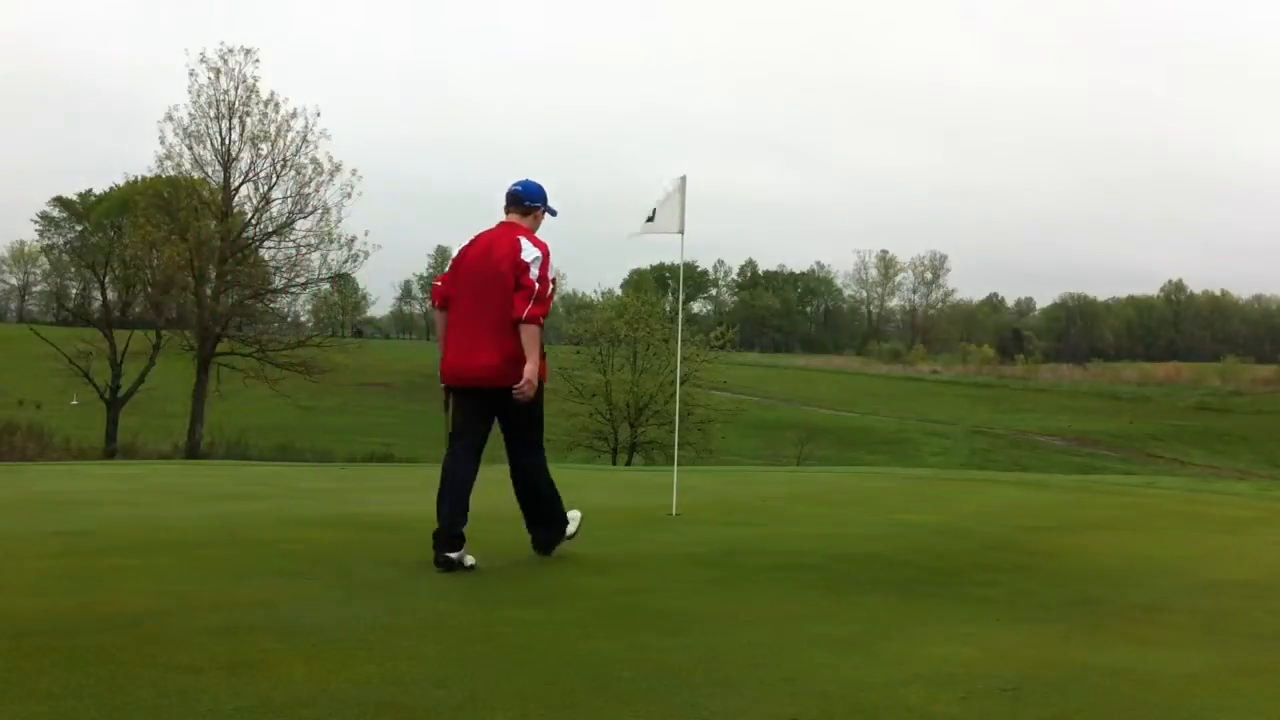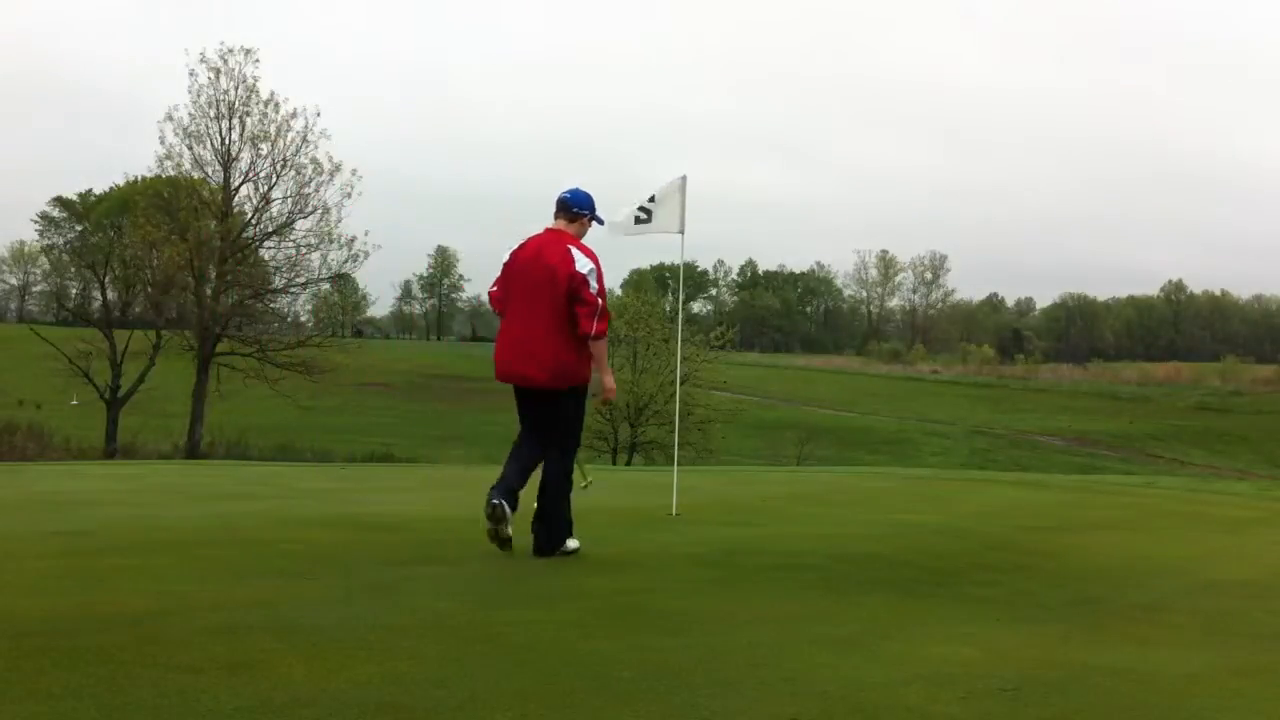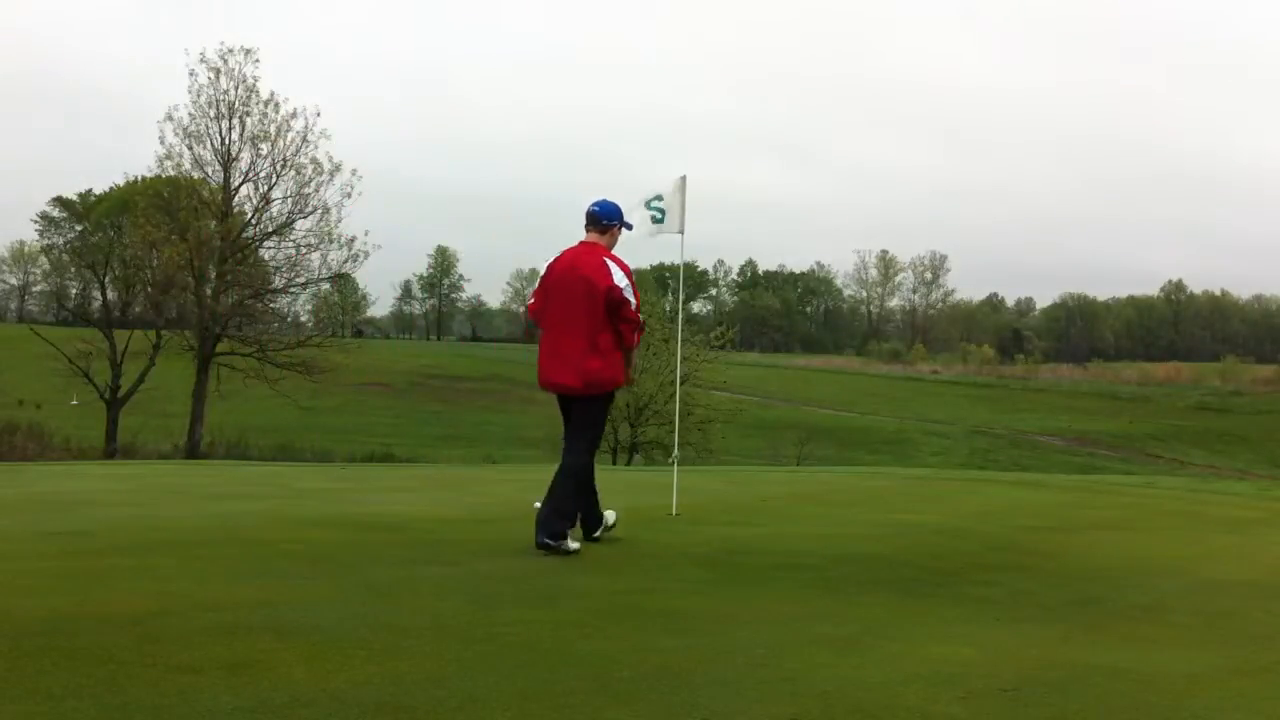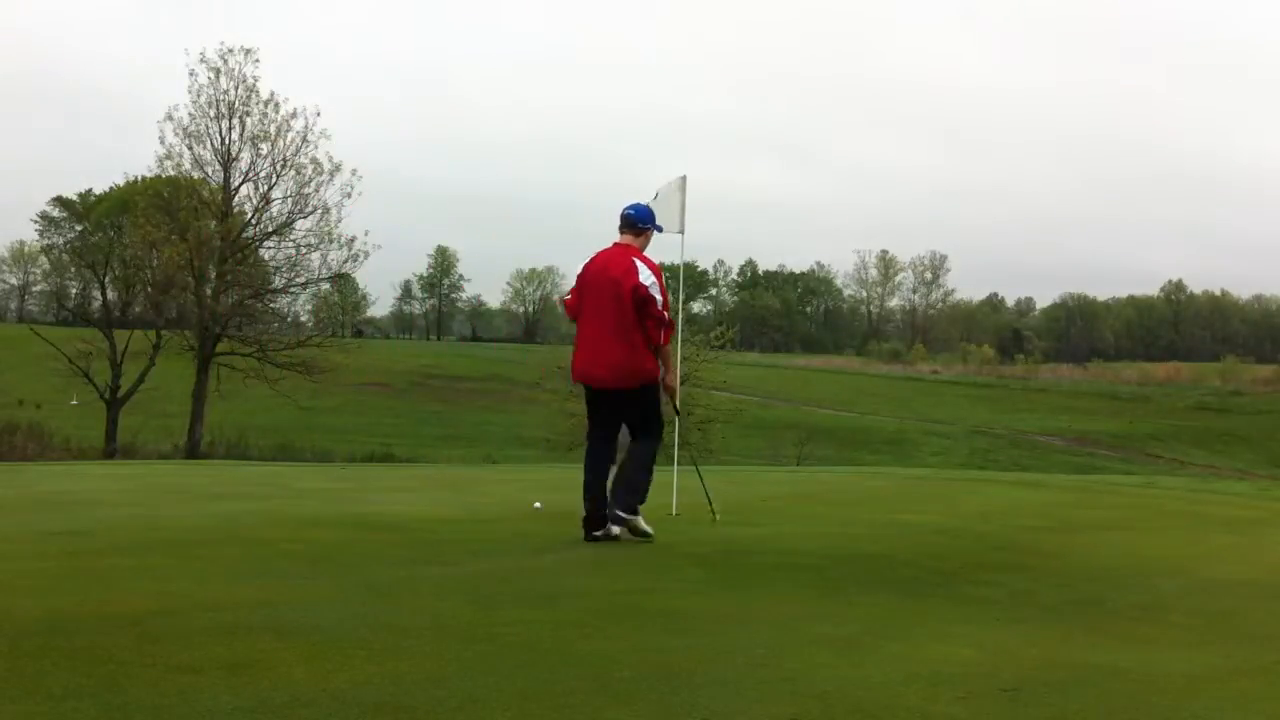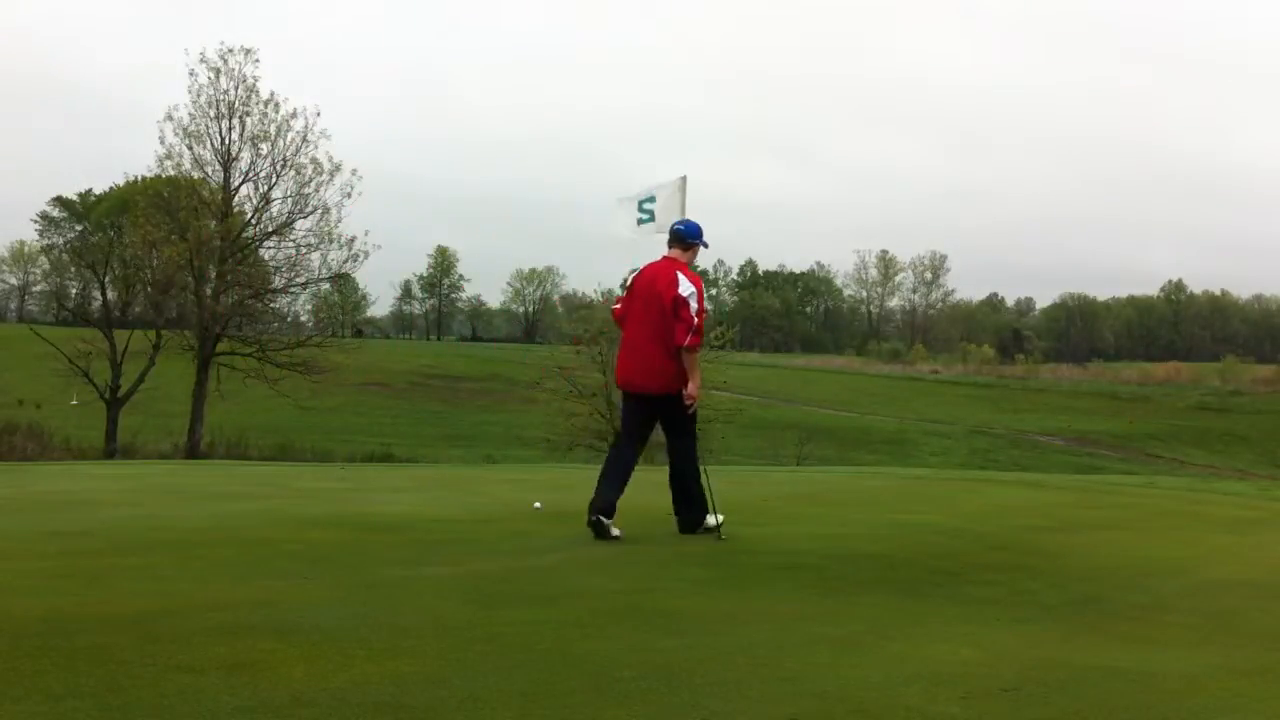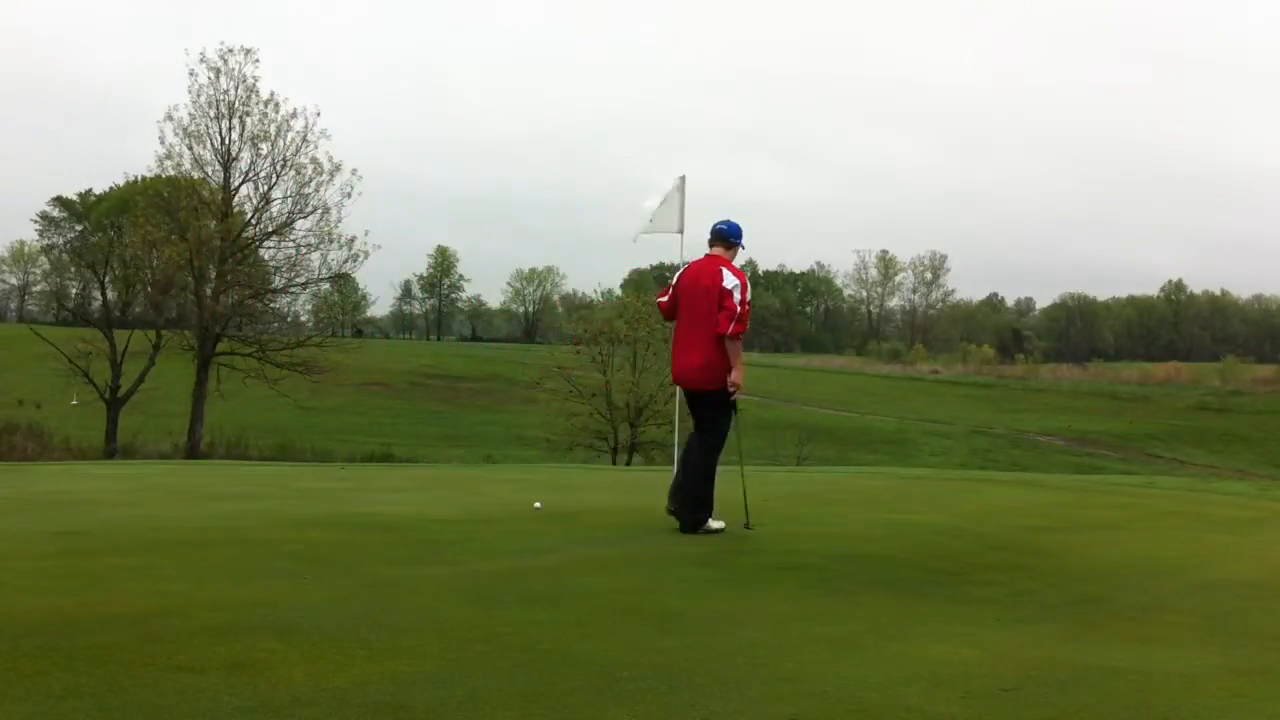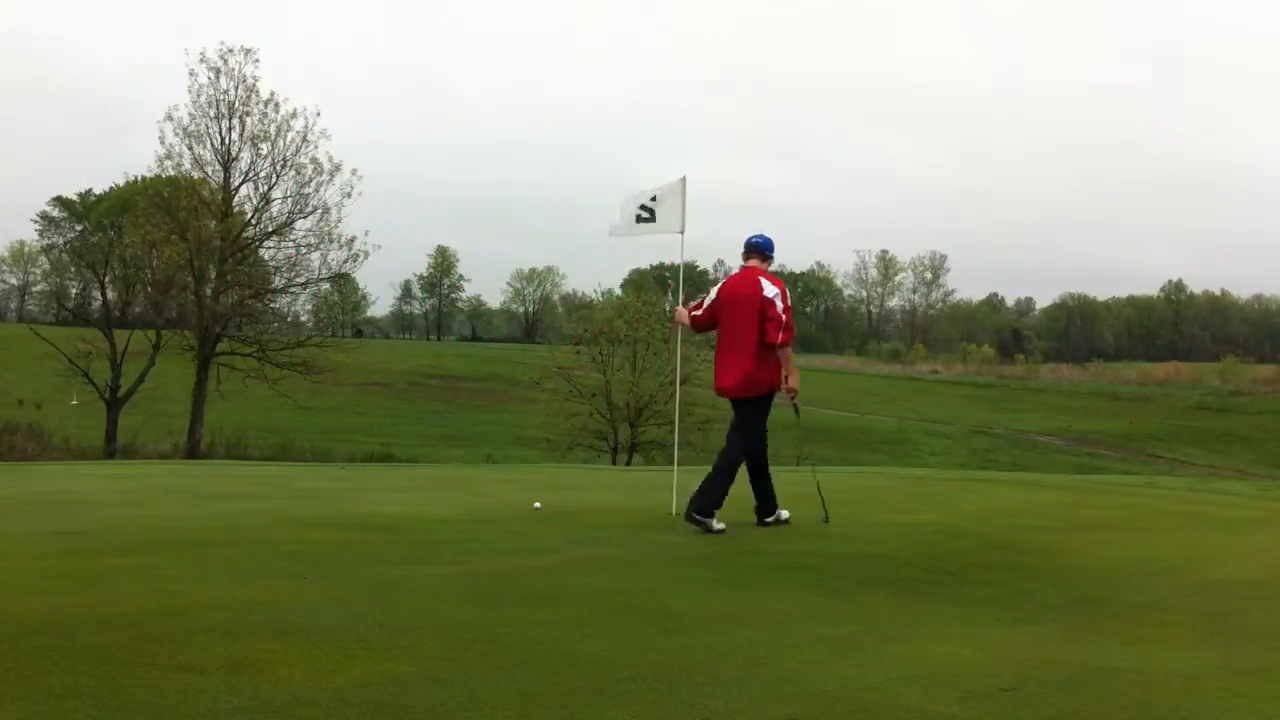
dt=0.3s
person 1, frame 1
left shoulder: (471, 246)
right shoulder: (531, 248)
left elbow: (441, 302)
right elbow: (529, 310)
left wrist: (451, 355)
right wrist: (533, 364)
left hip: (465, 366)
right hip: (510, 368)
left knee: (462, 451)
right knee: (527, 451)
left ankle: (449, 544)
right ankle: (550, 529)
person 1, frame 2
left shoulder: (519, 251)
right shoulder: (582, 257)
left elbow: (499, 304)
right elbow: (593, 322)
right wrist: (606, 372)
left hip: (520, 364)
right hip: (563, 368)
left knee: (532, 436)
right knee: (561, 449)
left ankle: (503, 495)
right ankle: (550, 536)
person 1, frame 3
left shoulder: (554, 264)
right shoulder: (614, 269)
left elbow: (536, 313)
right elbow: (629, 327)
right wrist: (628, 364)
left hip: (557, 371)
right hip: (597, 373)
left knee: (577, 443)
right knee: (582, 449)
left ankle: (591, 519)
right ankle: (553, 529)
person 1, frame 4
left shoulder: (590, 264)
right shoulder: (645, 269)
left elbow: (573, 310)
right elbow: (659, 325)
right wrist: (668, 370)
left hip: (592, 368)
right hip: (632, 369)
left knee: (599, 441)
right knee: (647, 435)
left ankle: (596, 522)
right ankle: (624, 505)
person 1, frame 5
left shoulder: (639, 275)
right shoulder: (688, 281)
left elbow: (620, 316)
right elbow: (688, 336)
right wrist: (693, 380)
left hip: (633, 375)
right hip: (671, 378)
left knee: (627, 442)
right knee: (682, 445)
left ankle: (602, 507)
right ankle: (693, 516)
person 1, frame 6
left shoulder: (685, 272)
right shoulder: (732, 277)
left elbow: (665, 307)
right elbow: (732, 327)
left wrist: (690, 311)
right wrist: (737, 369)
left hip: (686, 369)
right hip: (716, 372)
left knee: (702, 433)
right knee: (711, 440)
left ankle: (682, 499)
right ankle: (694, 516)
person 1, frame 7
left shoulder: (723, 287)
right shoulder: (771, 286)
left elbow: (698, 320)
right elbow: (779, 335)
left wrist: (680, 316)
right wrist: (790, 372)
left hip: (730, 378)
right hip: (759, 378)
left knee: (752, 440)
right knee: (740, 445)
left ankle: (767, 509)
right ankle: (703, 506)
